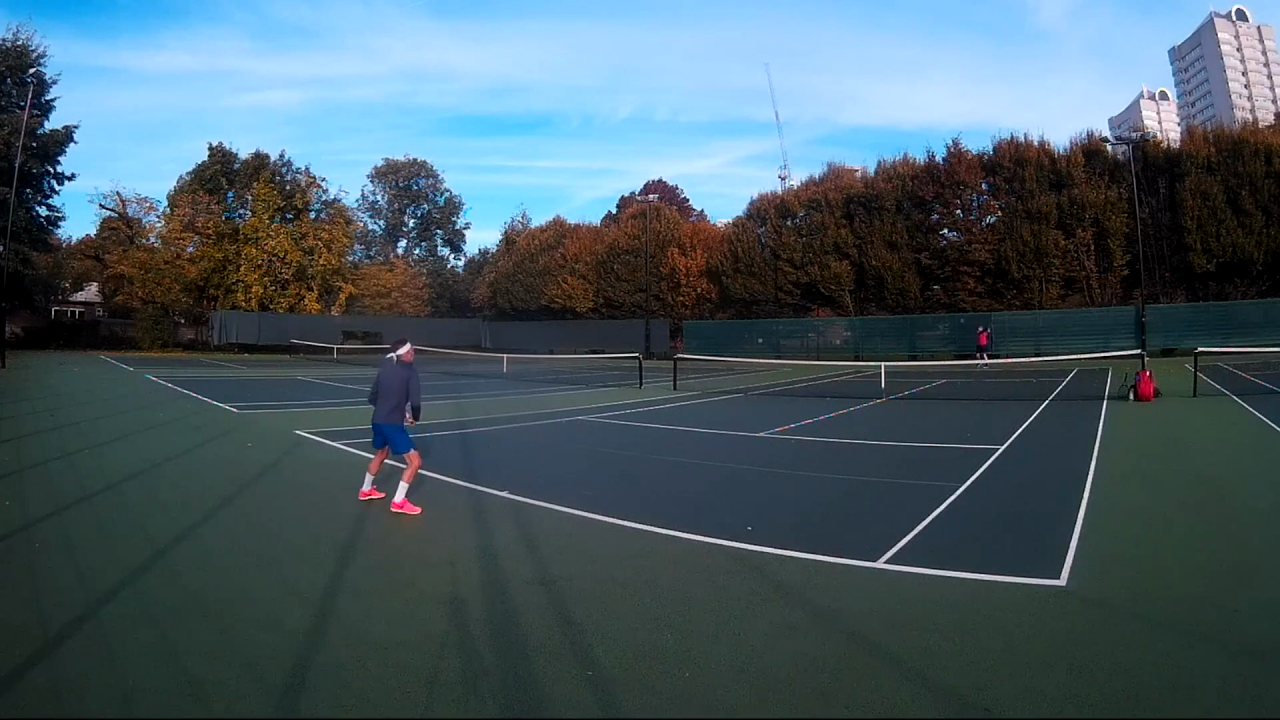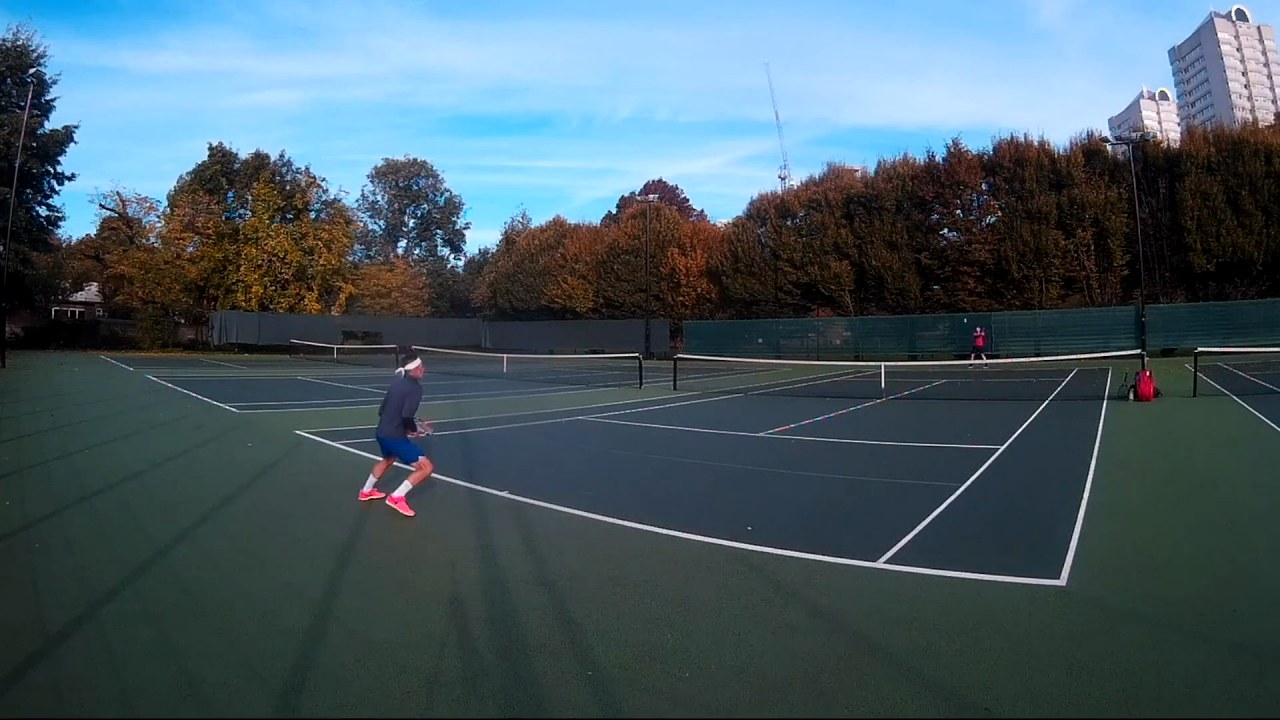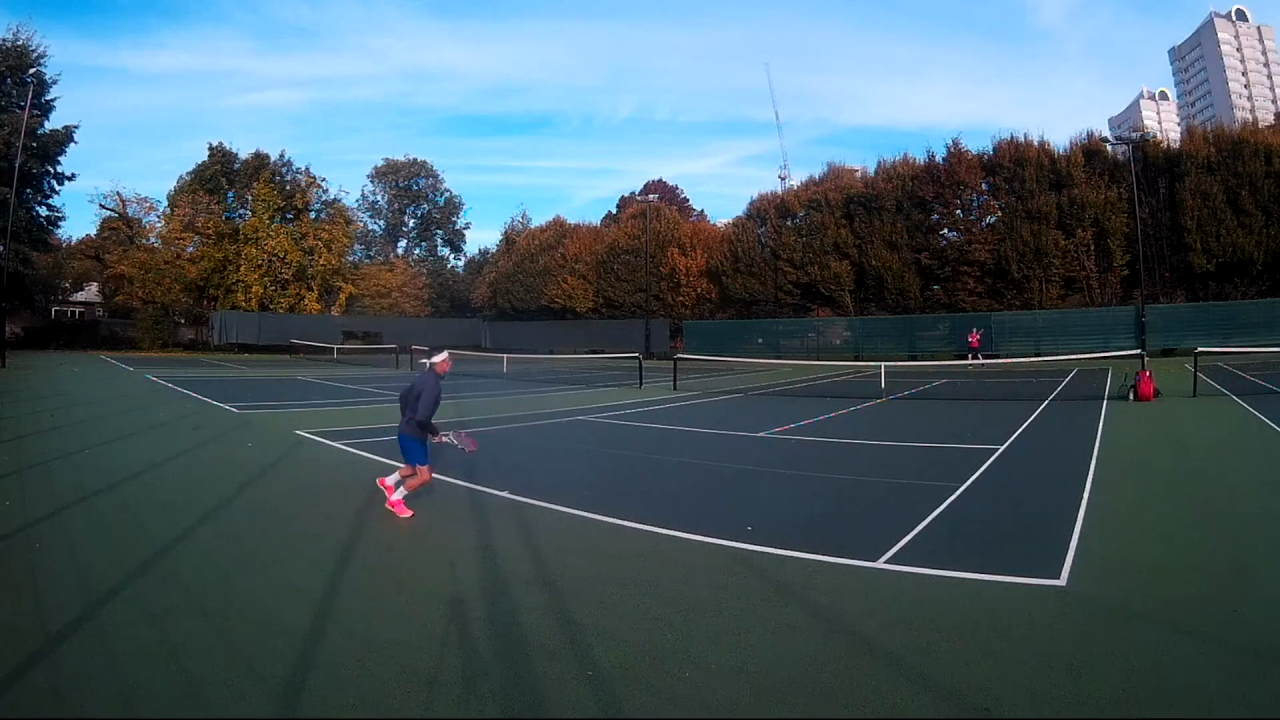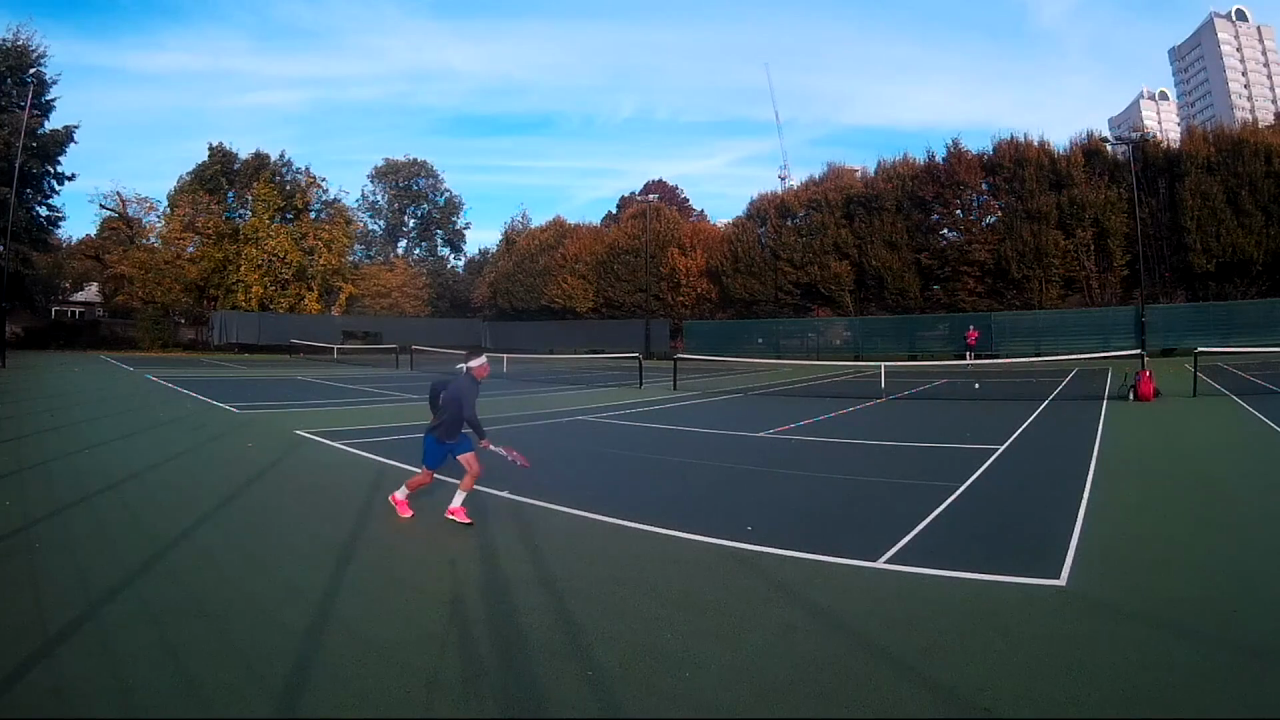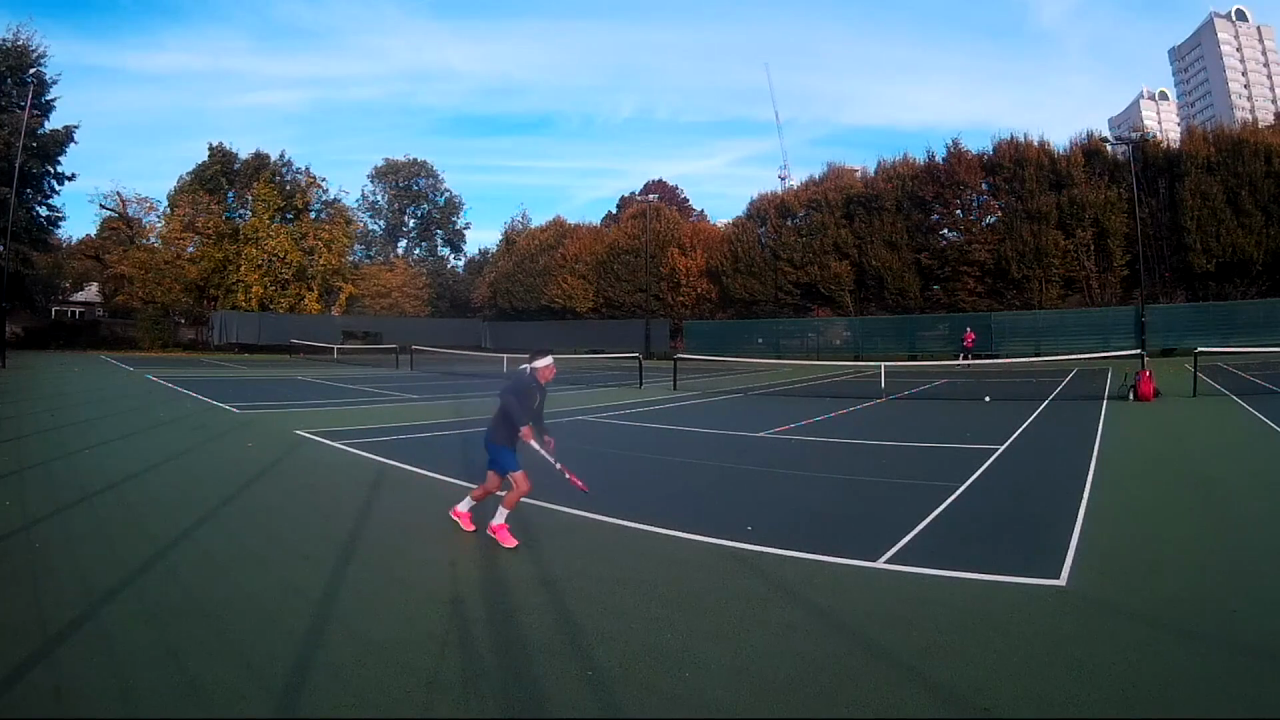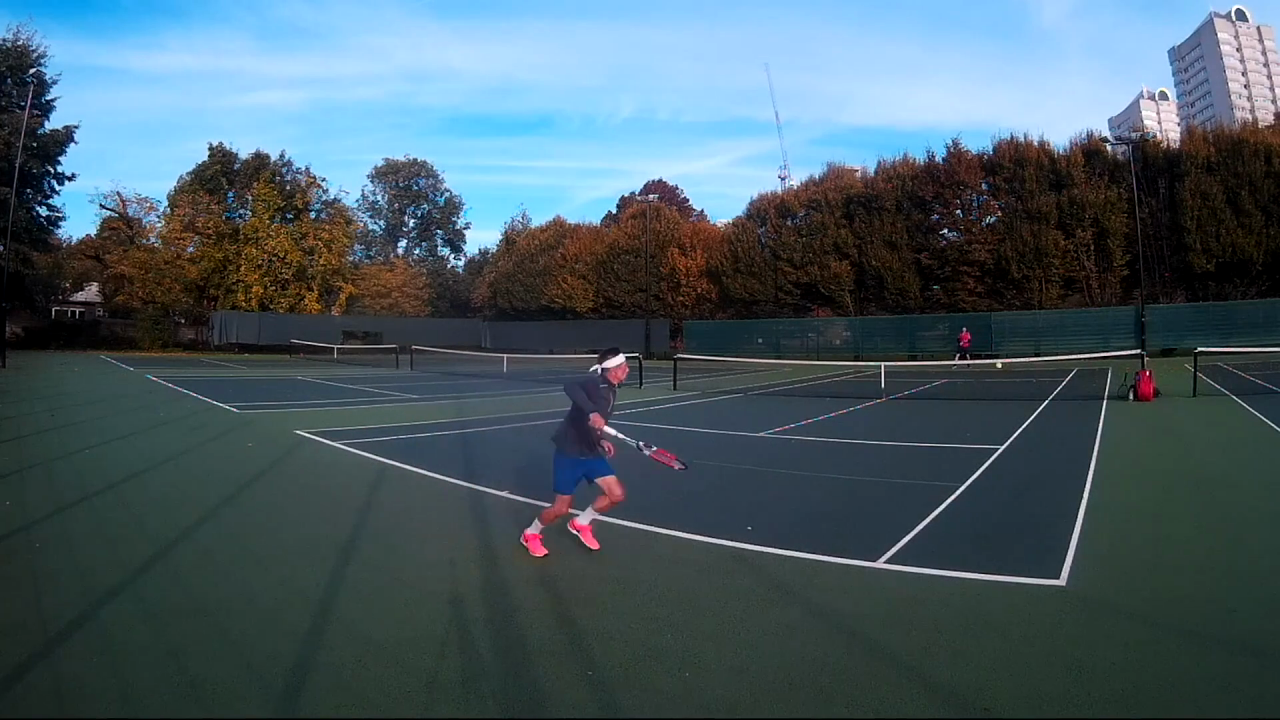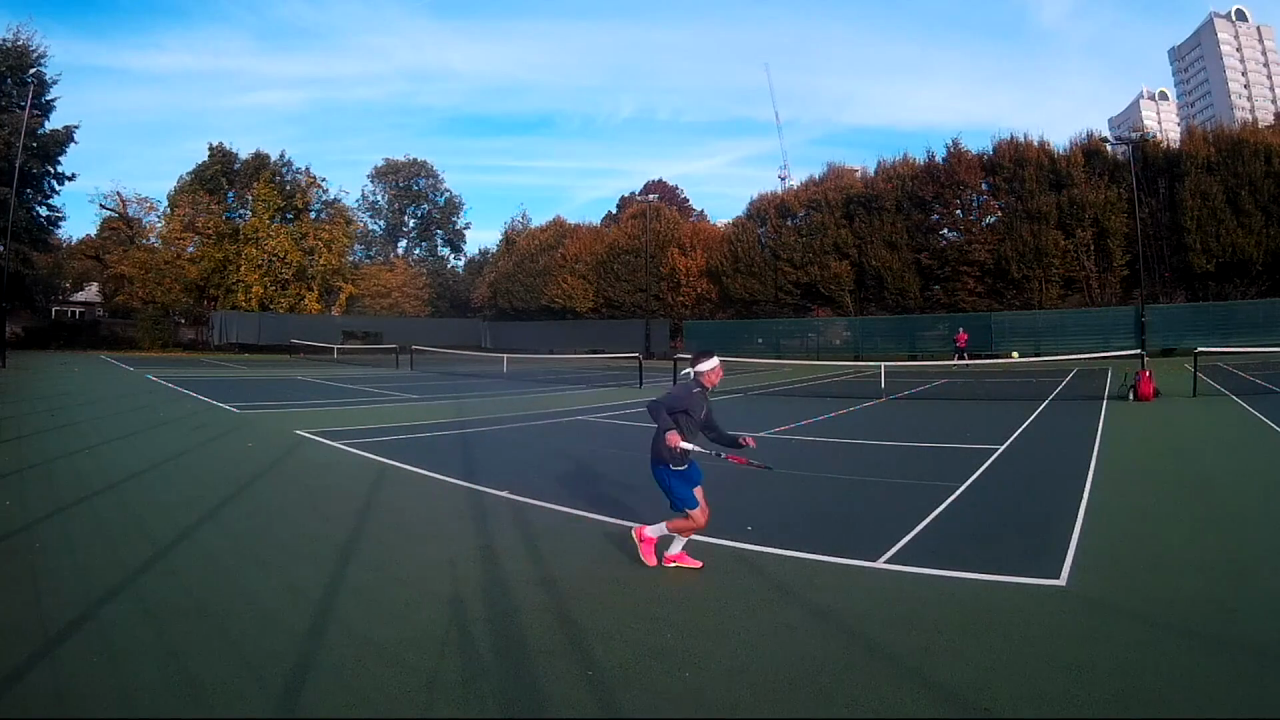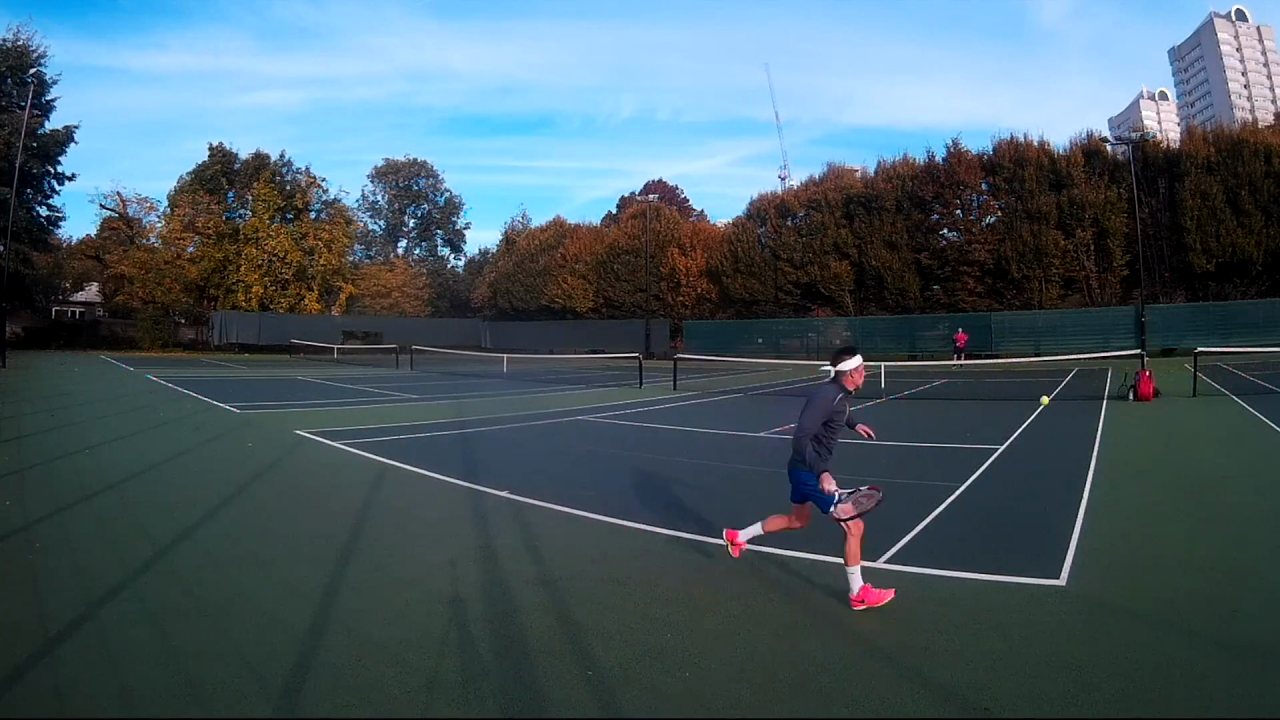
dt=0.2s
person 1, frame 1
left shoulder: (384, 371)
right shoulder: (410, 373)
left elbow: (372, 398)
right elbow: (415, 402)
right wrist: (415, 417)
left hip: (377, 422)
right hip: (392, 424)
left knee: (380, 455)
right knee: (415, 462)
left ankle: (366, 490)
right ankle: (399, 501)
person 1, frame 2
left shoulder: (398, 384)
right shoulder: (414, 388)
left elbow: (382, 410)
right elbow: (406, 415)
right wrist: (413, 429)
left hip: (382, 434)
right hip: (394, 437)
left knee: (387, 461)
right knee: (427, 467)
left ankle: (366, 491)
right ankle: (397, 497)
person 1, frame 3
left shoulder: (426, 377)
right shoulder: (430, 384)
left elbow: (404, 394)
right elbow: (422, 417)
right wrist: (434, 432)
left hip: (416, 432)
right hip: (411, 435)
left knee: (414, 468)
right knee: (425, 476)
left ankle: (387, 482)
right ankle: (396, 500)
person 1, frame 4
left shoulder: (464, 381)
right shoulder: (467, 386)
left elbow: (435, 386)
right elbow: (469, 416)
left wrist: (436, 413)
right wrist: (482, 436)
left hip: (455, 435)
right hip: (438, 437)
left knee: (475, 470)
right knee: (427, 477)
left ankle: (454, 508)
right ankle: (398, 497)
person 1, frame 5
left shoulder: (541, 390)
right shoulder: (524, 382)
left elbow: (536, 416)
right elbow: (505, 395)
left wrist: (544, 435)
right wrist: (522, 424)
left hip: (509, 442)
right hip: (498, 441)
left knee: (491, 486)
right knee: (523, 486)
left ankle: (460, 511)
right ankle: (497, 525)
person 1, frame 6
left shoulder: (611, 391)
right shoulder: (594, 383)
right elbow: (571, 386)
left wrist: (602, 440)
right wrist: (591, 413)
left hip: (591, 453)
right hip: (569, 453)
left knee: (617, 495)
right knee: (561, 508)
left ankle: (581, 524)
right ankle: (531, 535)
person 1, frame 7
left shoulder: (702, 397)
right shoulder: (686, 392)
left elbow: (714, 433)
right elbow: (654, 406)
left wrist: (738, 441)
right wrist: (668, 430)
left hip: (682, 463)
right hip: (667, 465)
left knee: (702, 514)
right knee: (698, 521)
left ankle: (673, 554)
right ankle: (647, 533)
person 1, frame 8
left shoulder: (841, 394)
right shoulder: (827, 398)
right elbow: (801, 437)
left wrist: (854, 424)
right wrist: (823, 472)
left hip: (808, 470)
right hip: (807, 472)
left knee: (797, 520)
right knee: (855, 527)
left ankle: (738, 536)
right ankle: (858, 592)
